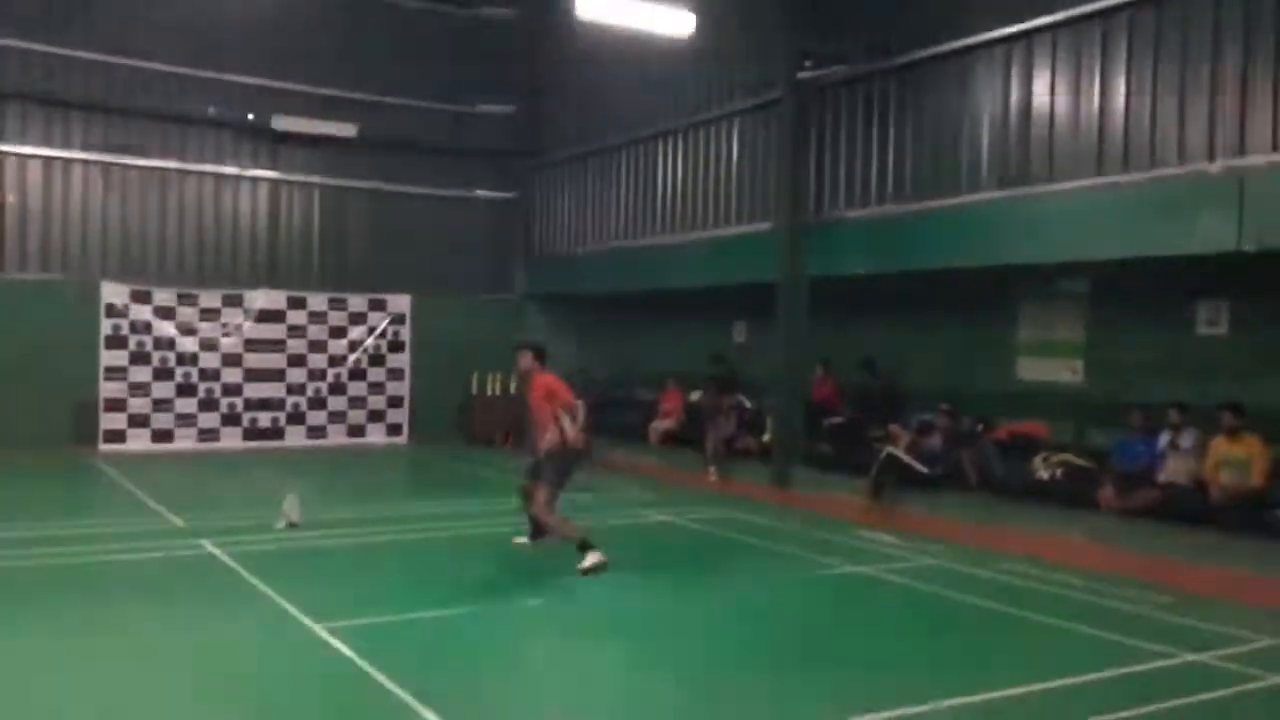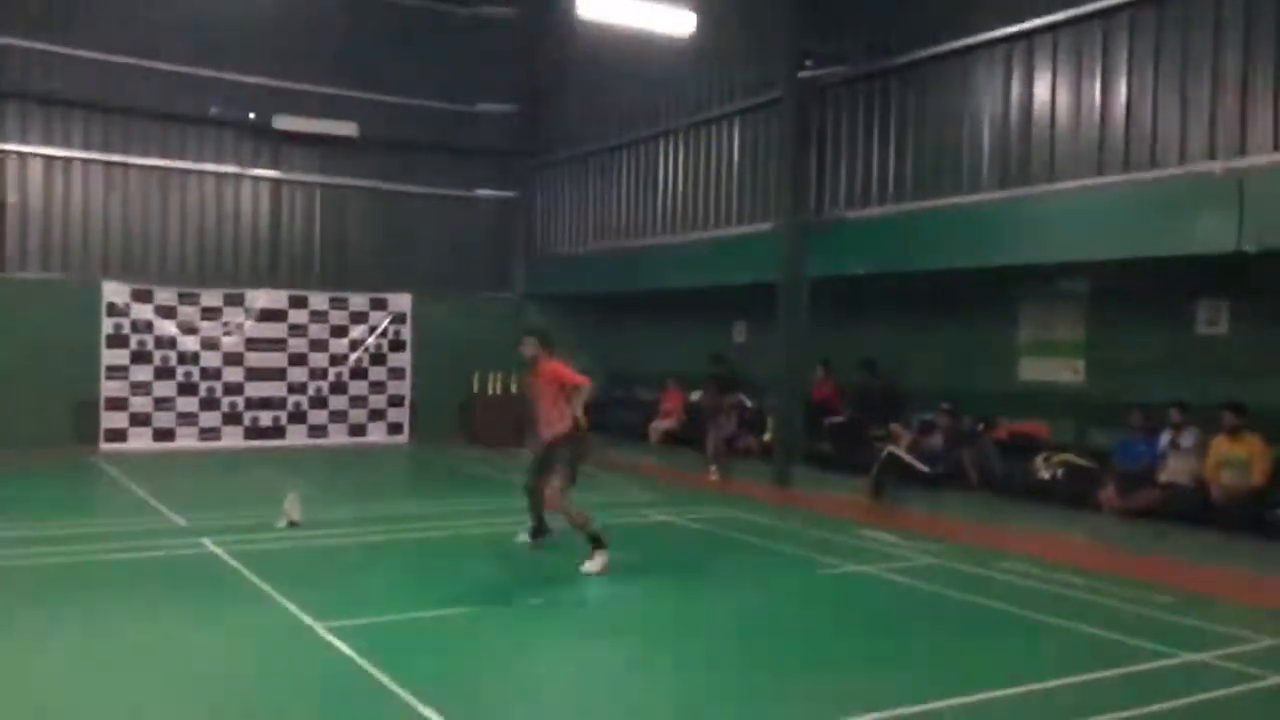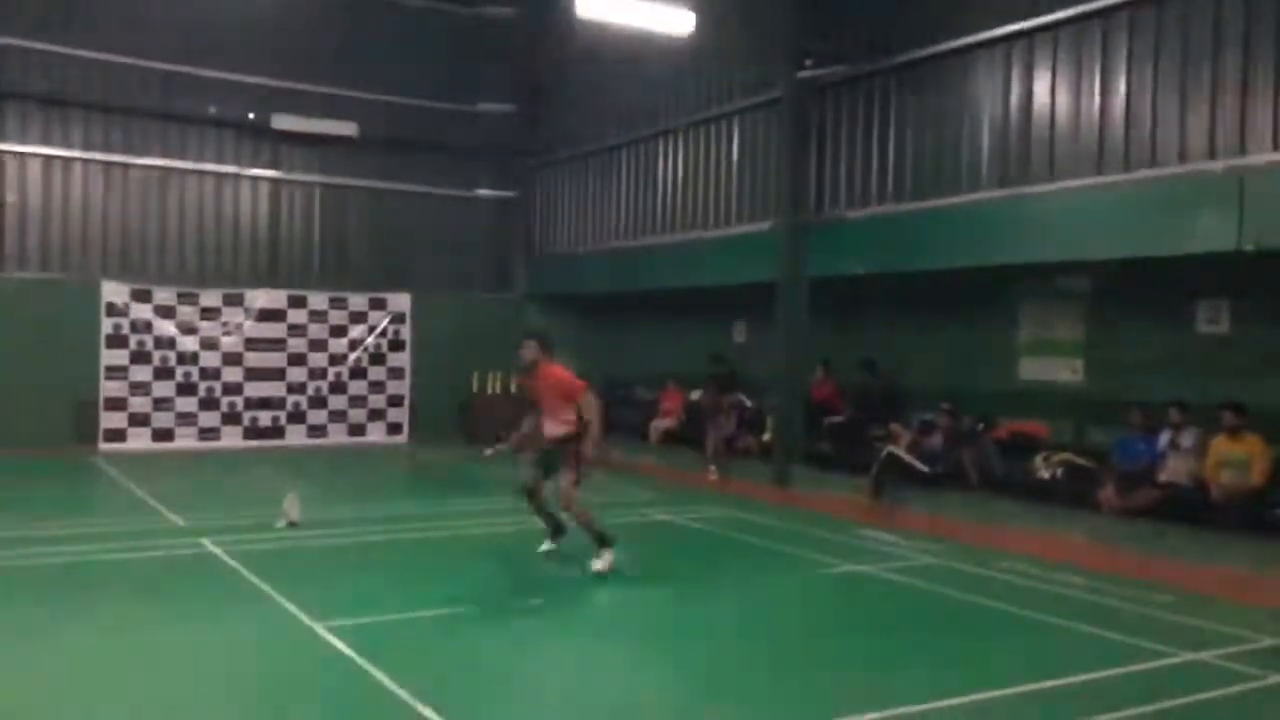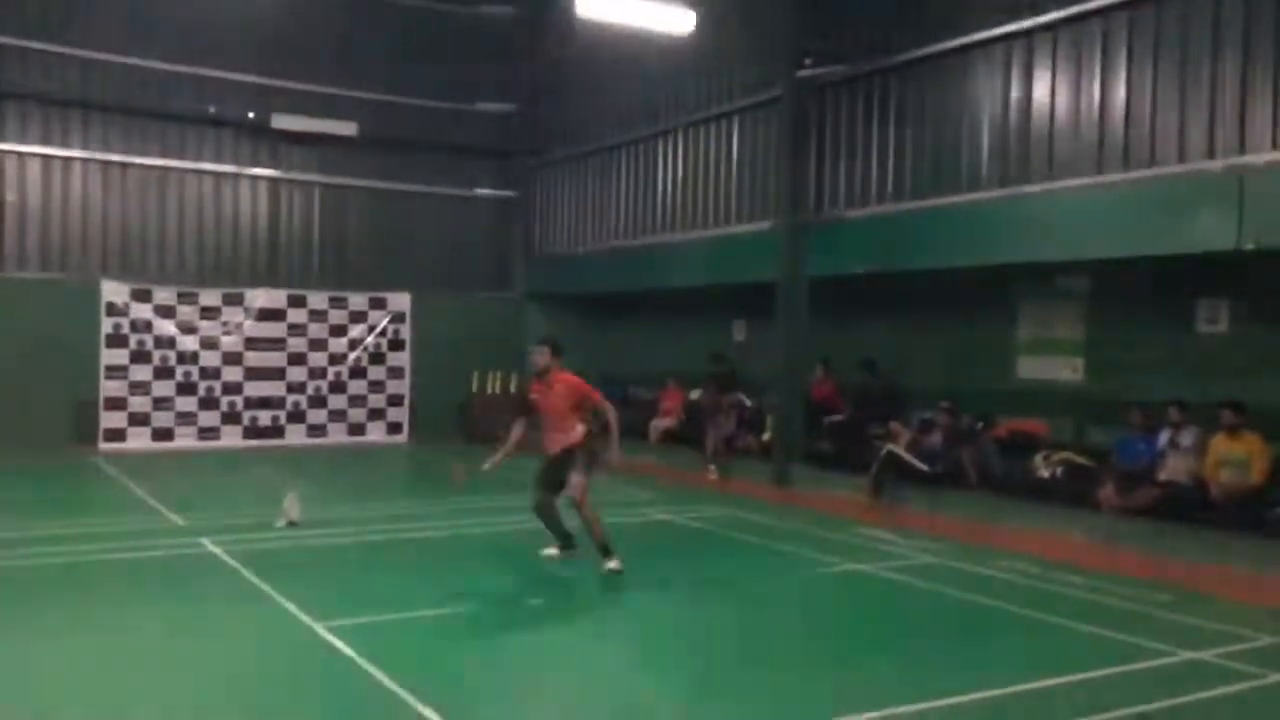
dt=0.1s
person 1, frame 1
left shoulder: (548, 383)
right shoulder: (533, 386)
left elbow: (577, 406)
left wrist: (576, 429)
left hip: (562, 451)
right hip: (549, 450)
left knee: (541, 509)
right knee: (528, 491)
left ankle: (590, 550)
right ankle: (537, 533)
person 1, frame 2
left shoulder: (556, 369)
right shoulder: (533, 375)
left elbow: (586, 386)
left wrist: (575, 410)
right wrist: (537, 437)
left hip: (567, 439)
right hip: (550, 440)
left knee: (552, 496)
right knee: (532, 486)
left ankle: (598, 548)
right ankle: (538, 531)
person 1, frame 3
left shoulder: (557, 375)
right shoulder: (531, 379)
left elbow: (590, 401)
left wrist: (592, 438)
left hip: (572, 439)
right hip: (551, 440)
left knee: (566, 495)
right knee: (530, 488)
left ankle: (604, 546)
right ankle: (557, 531)
person 1, frame 4
left shoulder: (572, 384)
right shoulder: (532, 389)
left elbow: (607, 409)
right elbow: (522, 424)
left wrist: (614, 445)
right wrist: (501, 455)
left hip: (580, 448)
right hip: (554, 453)
left knee: (576, 495)
right knee: (542, 506)
left ankle: (608, 555)
right ankle: (566, 542)
